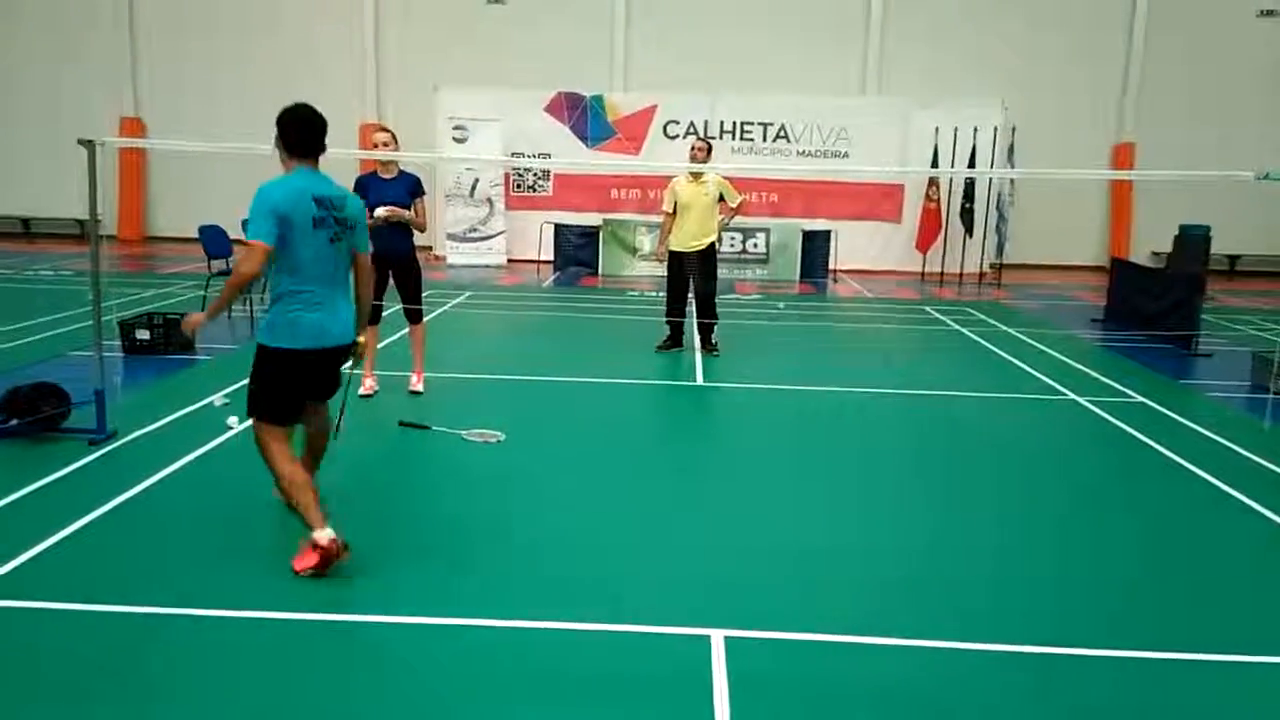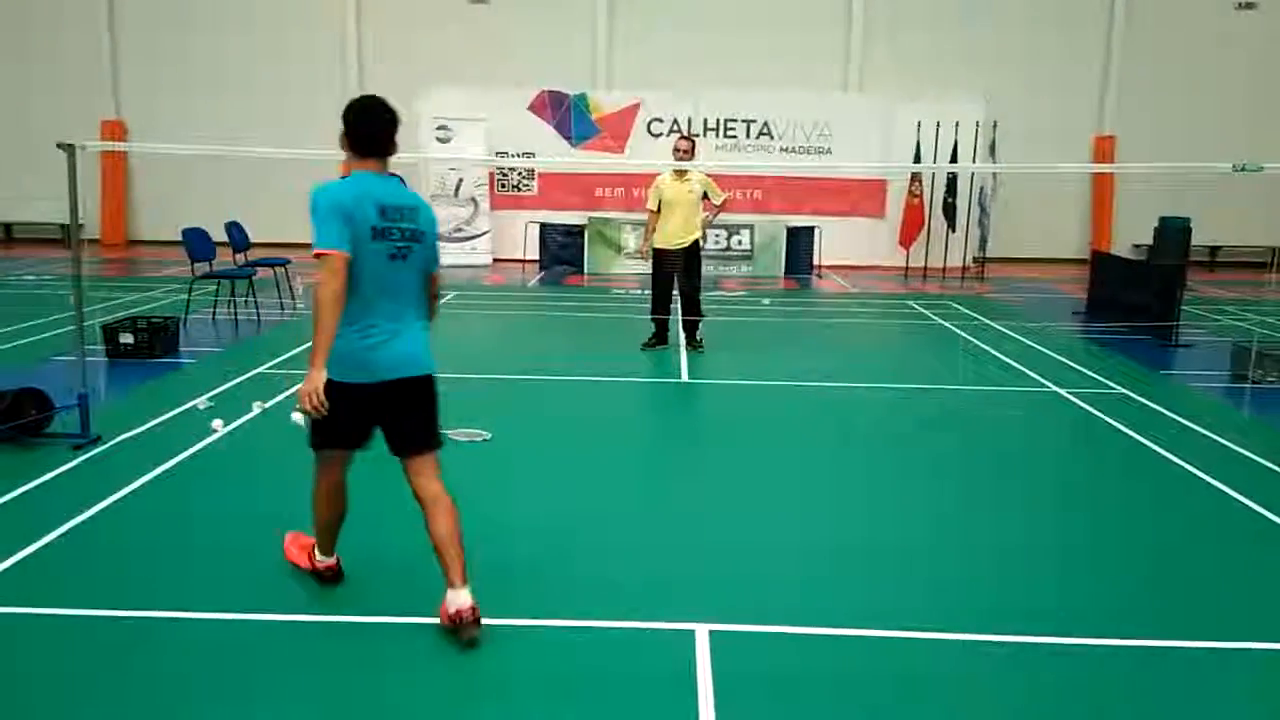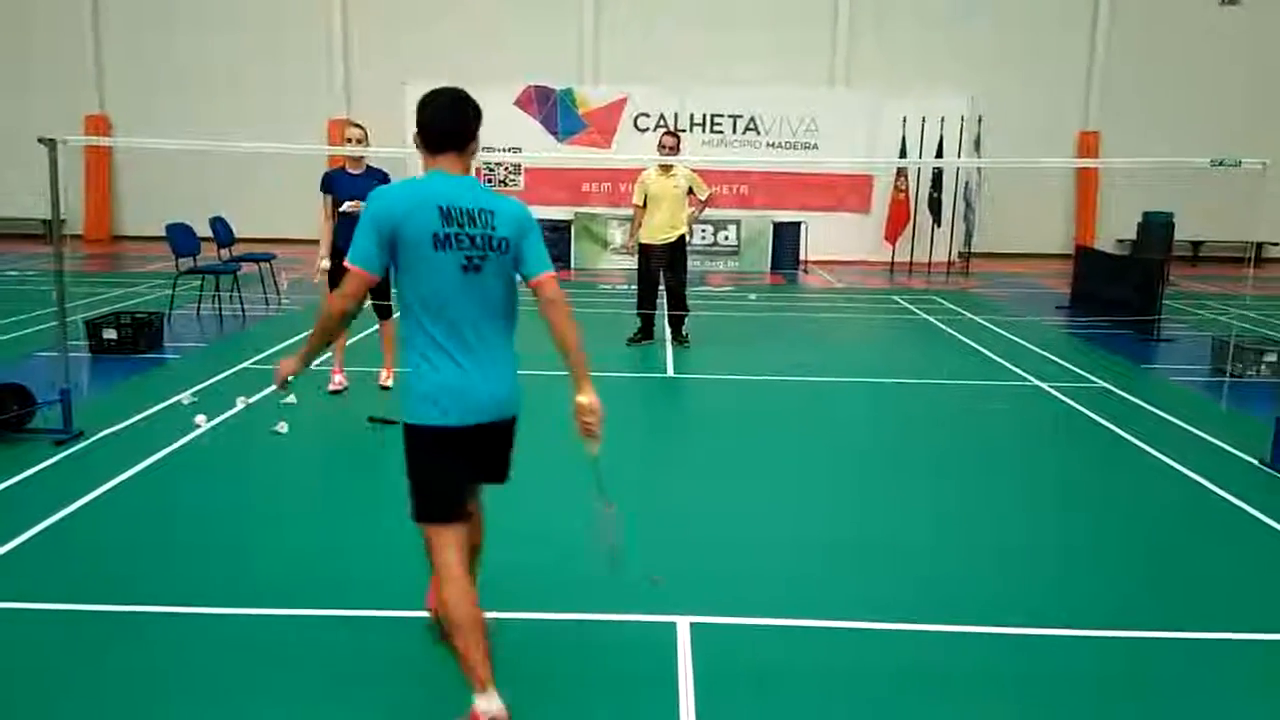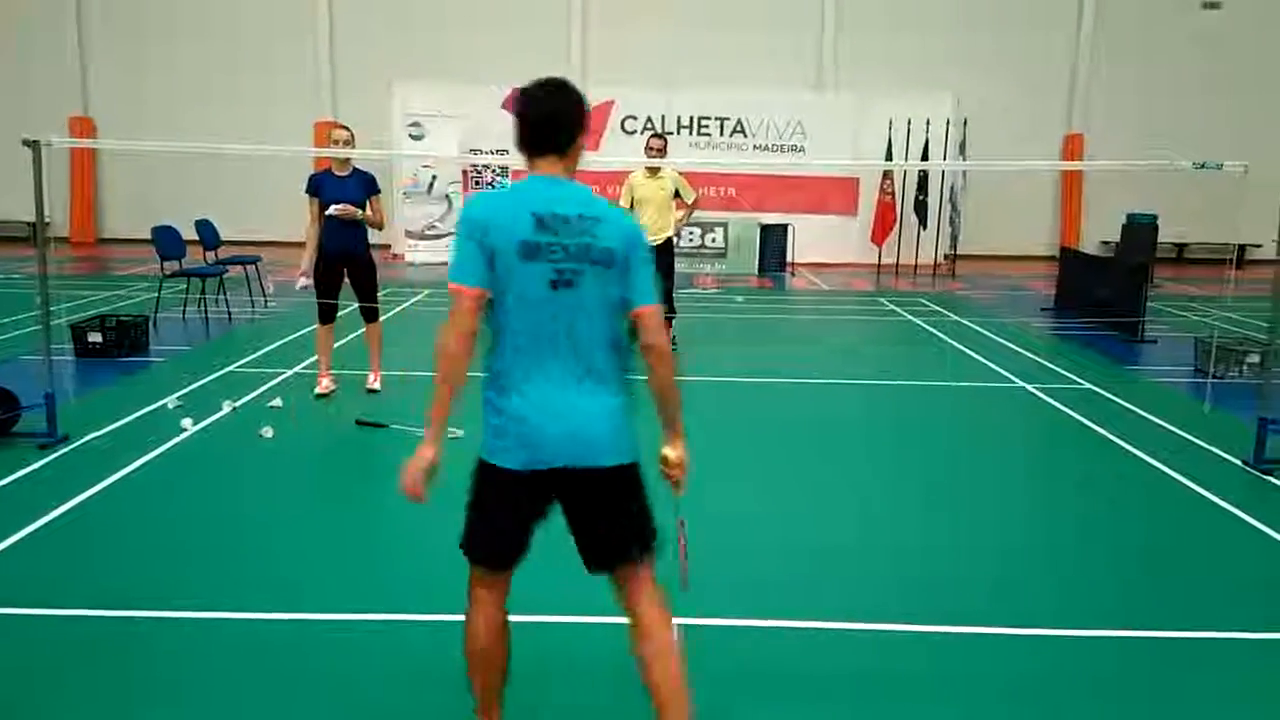
dt=0.4s
person 1, frame 1
left shoulder: (273, 194)
right shoulder: (349, 200)
left elbow: (250, 267)
right elbow: (365, 274)
left wrist: (208, 314)
right wrist: (360, 331)
left hip: (289, 334)
right hip: (338, 332)
left knee: (271, 436)
right knee: (314, 406)
left ankle: (323, 536)
right ankle: (304, 484)
person 1, frame 2
left shoulder: (333, 197)
right shoulder: (420, 208)
left elbow: (333, 281)
left wrist: (316, 366)
left hip: (352, 364)
right hip: (412, 363)
left knee: (332, 463)
right knee: (426, 478)
left ankle: (323, 556)
right ankle: (459, 598)
person 1, frame 3
left shoulder: (390, 204)
right shoulder: (512, 212)
left elbow: (346, 300)
right elbow: (554, 303)
left wrist: (303, 358)
right wrist: (583, 388)
left hip: (435, 402)
right hip: (497, 398)
left knee: (444, 544)
right knee: (465, 499)
right ankle: (458, 618)
person 1, frame 4
left shoulder: (485, 213)
right shoulder: (620, 226)
left elbow: (461, 332)
right elbow: (654, 342)
left wrist: (431, 440)
right wrist: (673, 436)
left hip: (516, 440)
right hip: (605, 437)
left knee: (488, 584)
right knee: (640, 586)
person 2, frame 1
left shoulder: (411, 181)
right shoulder: (363, 182)
left elbow: (422, 225)
left wrist: (404, 215)
right wrist: (368, 222)
left hip: (404, 257)
right hip: (374, 257)
left knee: (414, 315)
right knee: (371, 316)
left ankle: (417, 373)
right ankle: (368, 376)
person 2, frame 2
left shoulder: (395, 182)
right shoulder: (347, 183)
left elbow: (406, 221)
right elbow: (342, 220)
left wrist: (386, 215)
right wrist: (357, 221)
left hip: (389, 256)
right hip: (359, 256)
left knee: (396, 313)
right knee: (358, 315)
left ankle: (400, 370)
right ankle: (357, 372)
person 2, frame 3
left shoulder: (380, 177)
right shoulder: (332, 178)
right elbow: (328, 220)
right wrist: (323, 252)
right hip: (342, 254)
left knee: (384, 311)
left ankle: (387, 369)
right ankle: (338, 372)
person 2, frame 4
left shoulder: (366, 179)
right shoulder: (317, 180)
left elbow: (379, 222)
right elbow: (314, 223)
left wrist: (358, 214)
right wrist: (307, 259)
left hip: (359, 255)
right hip: (328, 256)
left knee: (370, 313)
right knee: (325, 316)
left ankle: (374, 372)
right ankle: (325, 375)
person 3, frame 1
left shoulder: (718, 182)
right shoulder: (676, 183)
left elbow: (737, 202)
right elbow: (669, 216)
left wrist: (725, 221)
right wrist: (661, 244)
left hip: (705, 248)
right hip: (678, 248)
left knee: (706, 297)
right knee: (675, 297)
left ankle: (707, 340)
right ankle: (674, 338)
person 3, frame 2
left shoulder: (701, 180)
right shoulder: (660, 181)
left elbow: (721, 199)
right elbow: (653, 214)
left wrist: (710, 218)
right wrist: (646, 242)
left hip: (690, 245)
right hip: (663, 246)
left knee: (691, 294)
right knee: (660, 294)
left ankle: (692, 336)
right ankle: (660, 335)
person 3, frame 3
left shoulder: (687, 175)
right shoulder: (646, 176)
left elbow: (706, 195)
right elbow: (639, 209)
left wrist: (696, 213)
right wrist: (632, 236)
left hip: (675, 240)
right hip: (648, 241)
left knee: (676, 289)
right knee: (646, 289)
left ankle: (678, 331)
right ankle: (645, 330)
person 3, frame 4
left shoulder: (673, 178)
right shoulder: (633, 179)
left elbow: (692, 199)
right elbow: (626, 211)
left wrist: (682, 221)
left hip: (663, 242)
left knee: (664, 291)
left ankle: (666, 333)
